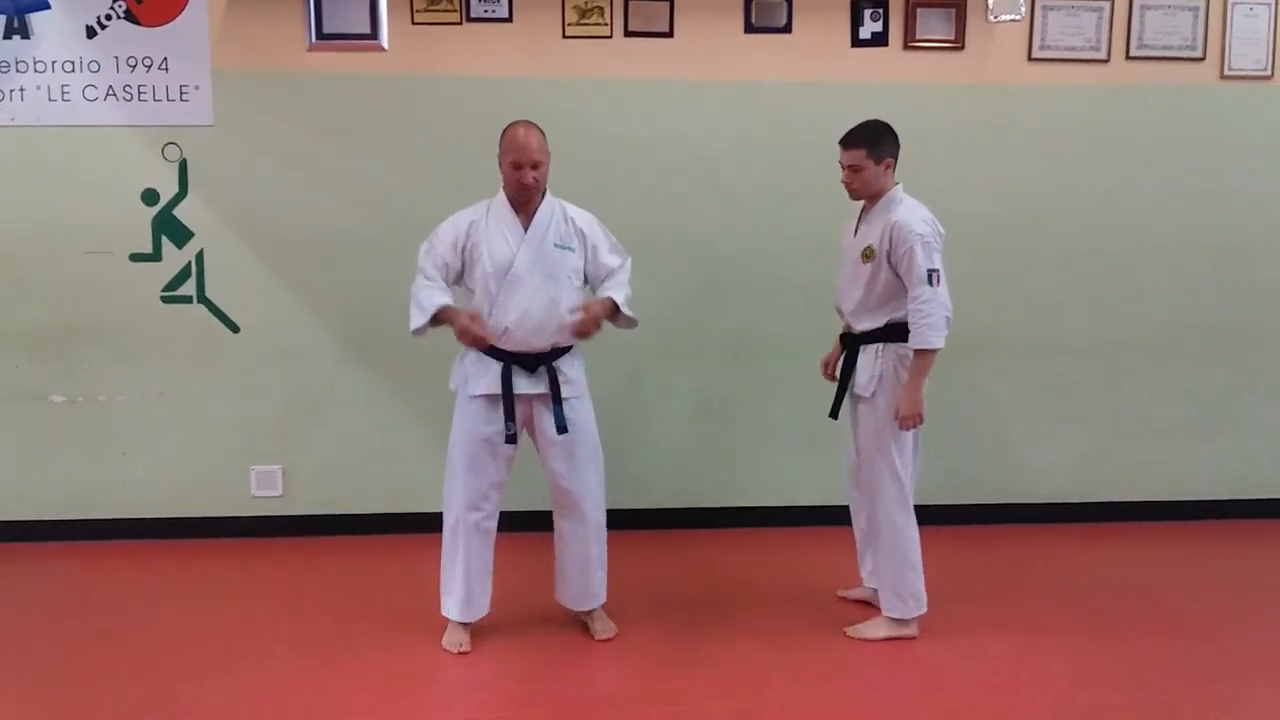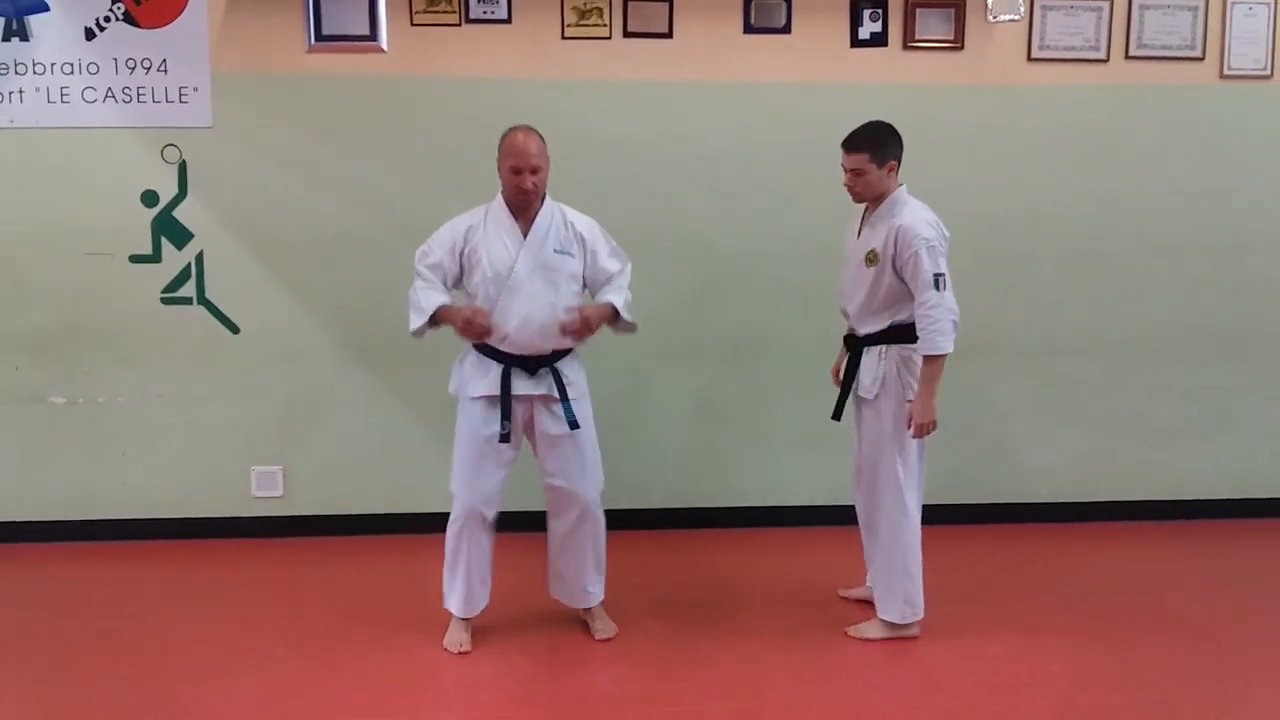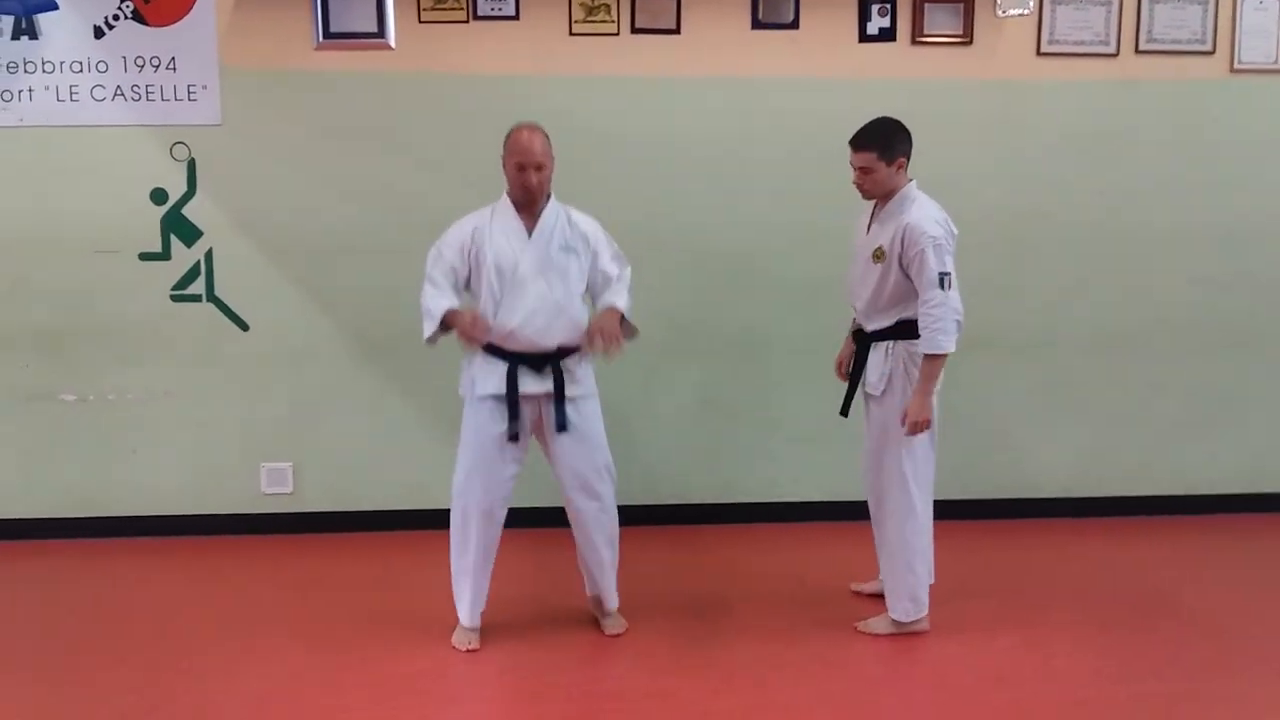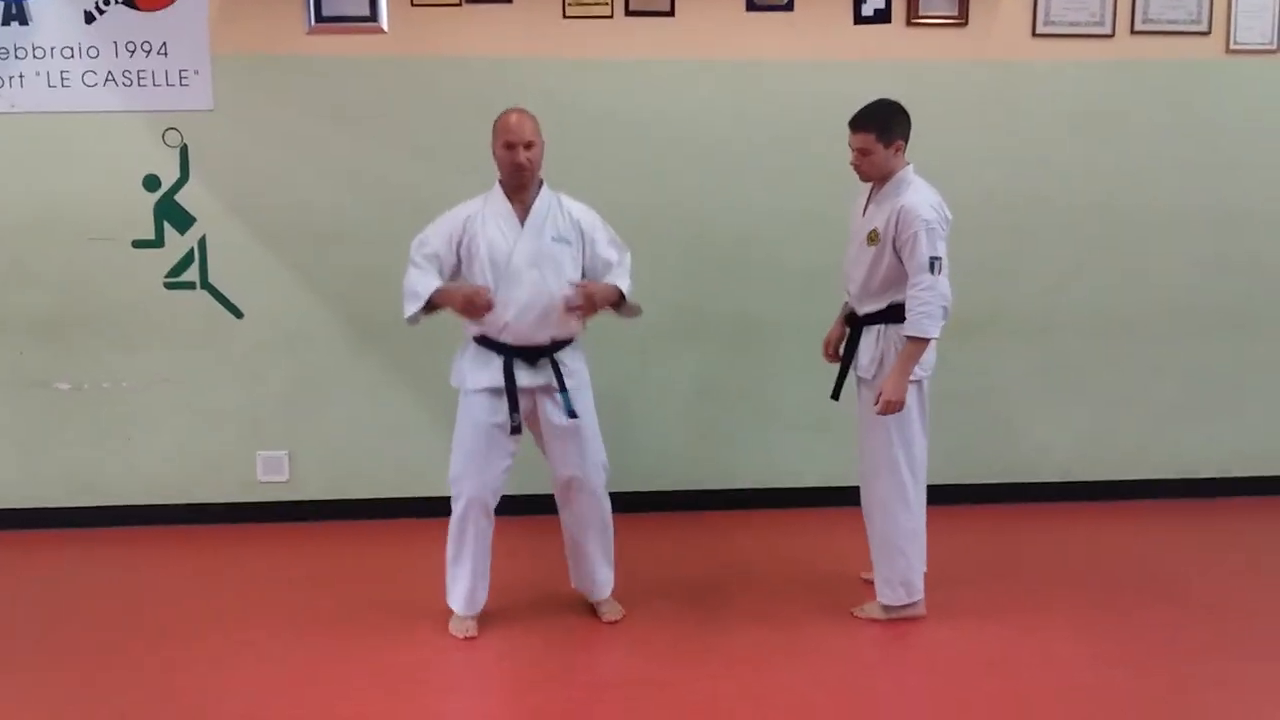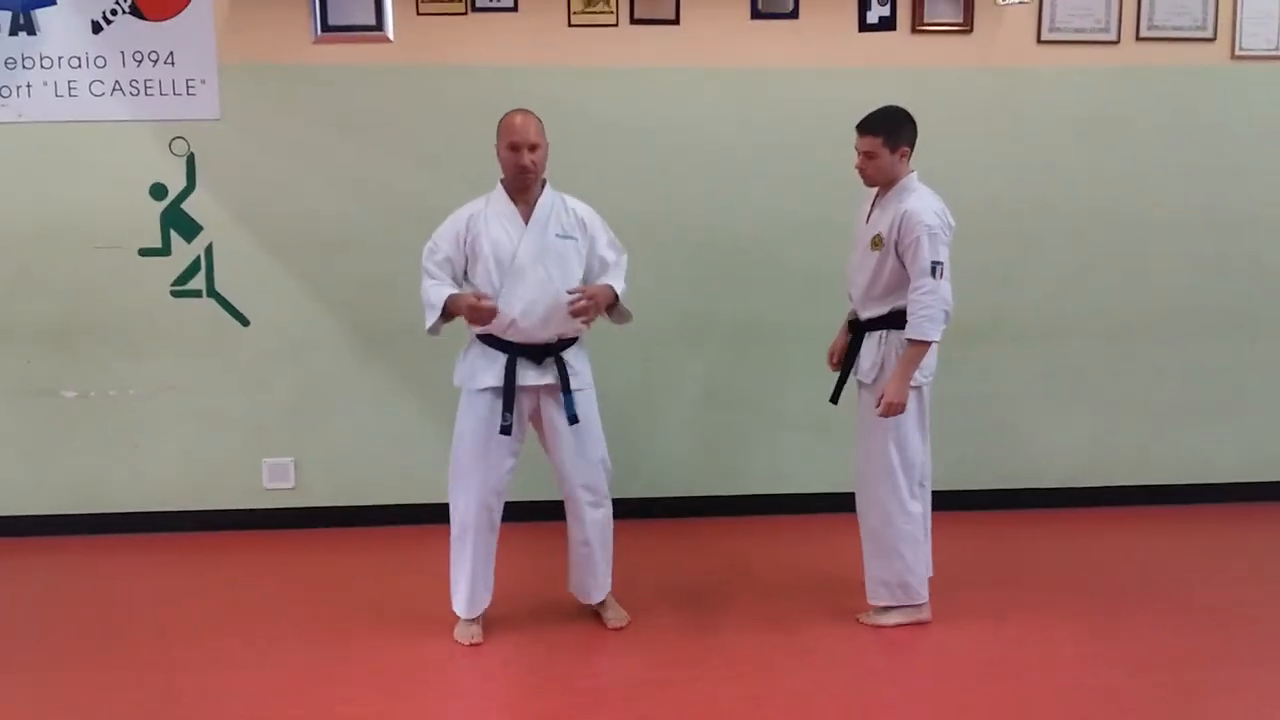
dt=0.2s
person 1, frame 1
left shoulder: (579, 224)
right shoulder: (468, 225)
left elbow: (619, 273)
right elbow: (426, 276)
left wrist: (604, 305)
right wrist: (452, 314)
left hip: (558, 376)
right hip: (489, 376)
left knee: (581, 492)
right knee: (471, 494)
left ankle: (589, 602)
right ankle: (461, 613)
person 1, frame 2
left shoulder: (579, 228)
right shoulder: (466, 229)
left elbow: (618, 276)
right elbow: (424, 279)
left wrist: (603, 310)
right wrist: (451, 312)
left hip: (559, 379)
right hip: (489, 381)
left knee: (580, 494)
right knee: (473, 498)
left ankle: (586, 599)
right ankle: (461, 611)
person 1, frame 3
left shoulder: (582, 228)
right shoulder: (474, 229)
left elbow: (617, 284)
right elbow: (435, 285)
left wrist: (613, 317)
right wrist: (459, 319)
left hip: (567, 377)
right hip: (496, 378)
left knee: (592, 489)
right knee: (479, 497)
left ankle: (603, 598)
right ankle: (469, 613)
person 1, frame 4
left shoulder: (576, 216)
right shoulder: (465, 219)
left elbow: (620, 267)
right elbow: (418, 270)
left wrist: (607, 292)
right wrist: (448, 293)
left hip: (560, 369)
right hip: (490, 371)
left knee: (584, 480)
right knee: (475, 487)
left ankle: (598, 587)
right ankle: (464, 601)
person 1, frame 5
left shoulder: (578, 215)
right shoulder: (469, 219)
left elbow: (615, 269)
right elbow: (432, 277)
left wrist: (604, 295)
right wrist: (460, 304)
left hip: (563, 368)
right hip: (493, 369)
left knee: (587, 481)
right knee: (477, 489)
left ankle: (599, 592)
right ankle: (469, 606)
person 2, frame 1
left shoulder: (908, 223)
right shoulder: (867, 217)
left elbow: (931, 310)
left wrist: (913, 389)
right wrist: (840, 347)
left hip: (891, 363)
right hip: (866, 361)
left knee: (889, 487)
right knee: (867, 480)
left ankle: (902, 611)
right ankle: (882, 581)
person 2, frame 2
left shoulder: (913, 226)
right shoulder: (867, 218)
left elbow: (938, 314)
left wrist: (926, 395)
right wrist: (846, 350)
left hip: (897, 364)
right hip: (870, 362)
left knee: (894, 488)
right knee: (871, 480)
left ankle: (901, 612)
right ankle: (885, 582)
person 2, frame 3
left shoulder: (921, 224)
right shoulder: (876, 212)
left elbow: (942, 314)
left wrist: (921, 394)
right wrist: (852, 343)
left hip: (905, 360)
right hip: (879, 357)
left knee: (902, 483)
right knee: (886, 477)
left ankle: (909, 608)
right ankle: (900, 576)
person 2, frame 4
left shoulder: (917, 207)
right shoulder: (873, 195)
left elbow: (929, 299)
left wrist: (900, 376)
right wrist: (842, 324)
left hip: (896, 346)
right hip: (872, 340)
left knee: (891, 470)
right knee: (890, 464)
left ankle: (903, 594)
right ankle: (900, 566)
person 2, frame 5
left shoulder: (919, 213)
right shoulder: (877, 202)
left elbow: (931, 304)
left wrist: (901, 378)
right wrist: (847, 334)
left hip: (896, 352)
right hip: (874, 346)
left knee: (887, 476)
right knee: (903, 469)
left ankle: (907, 597)
right ankle: (907, 573)
